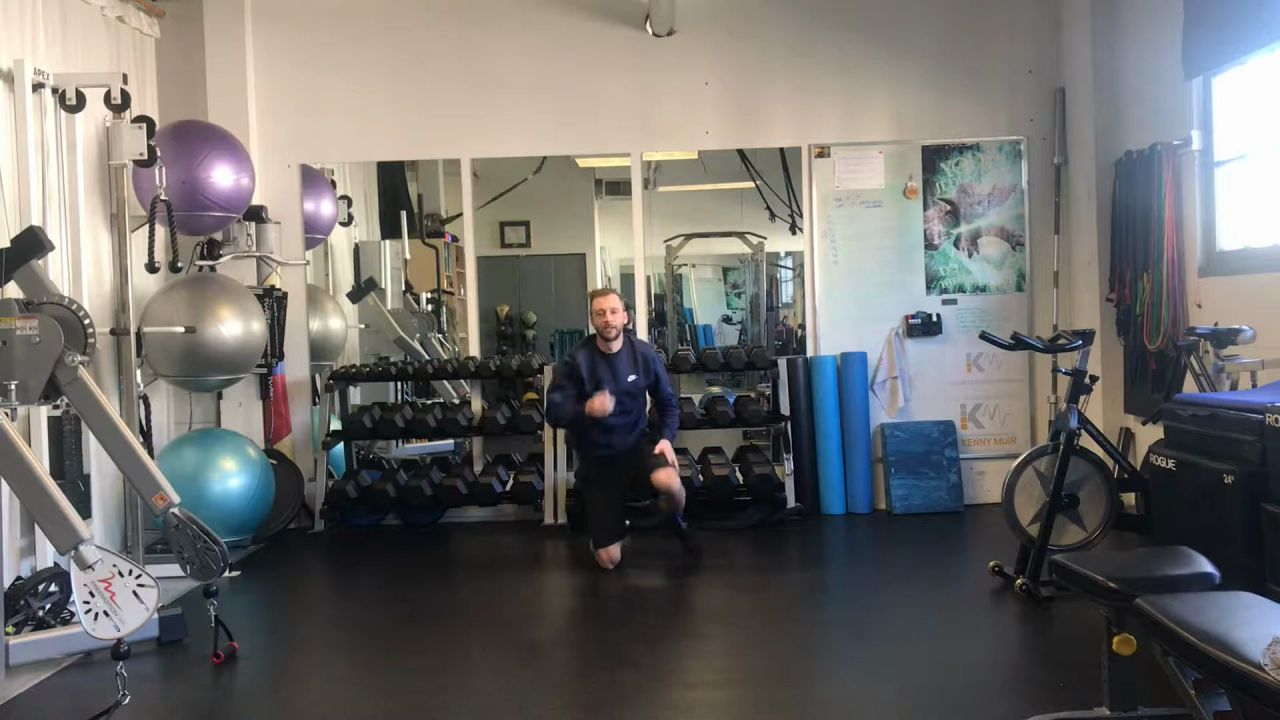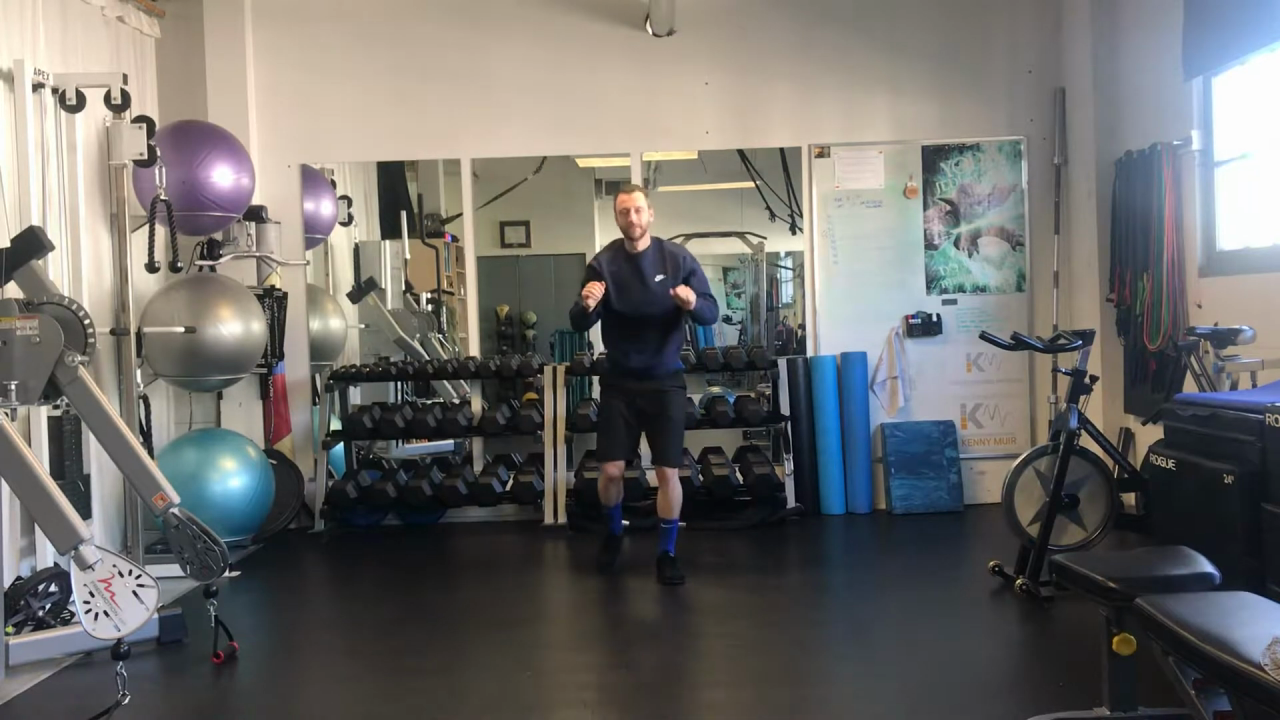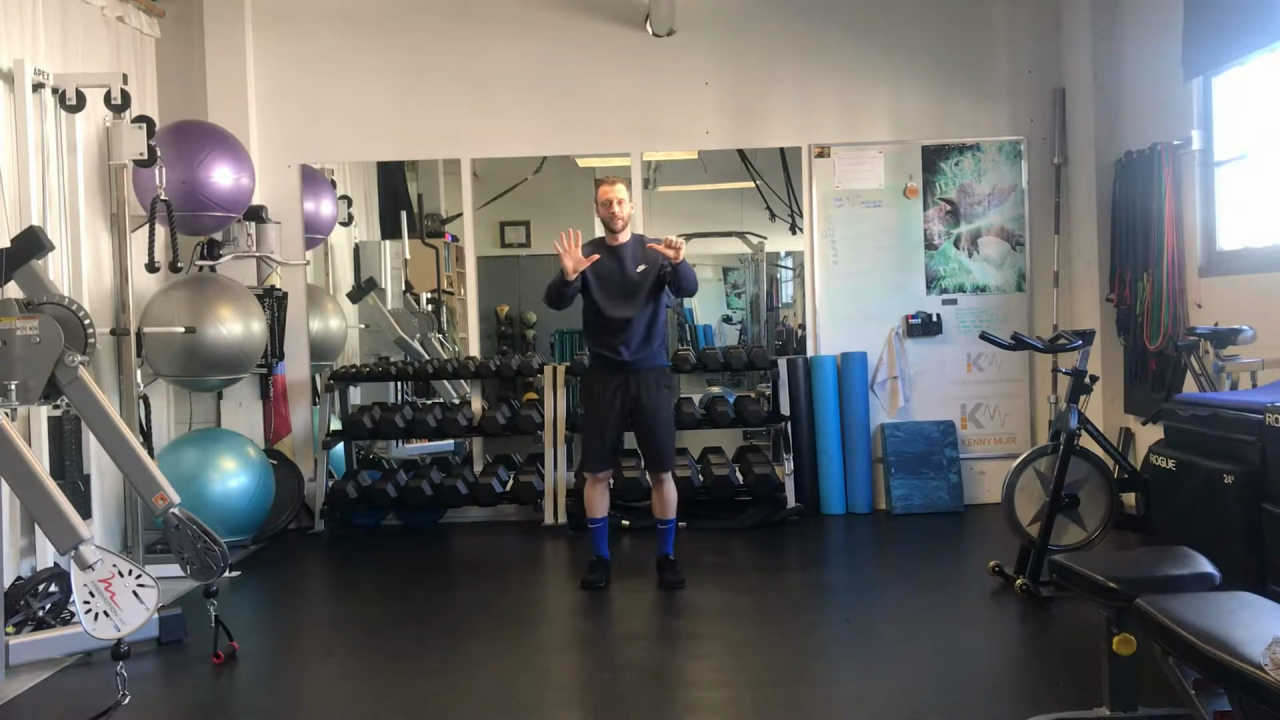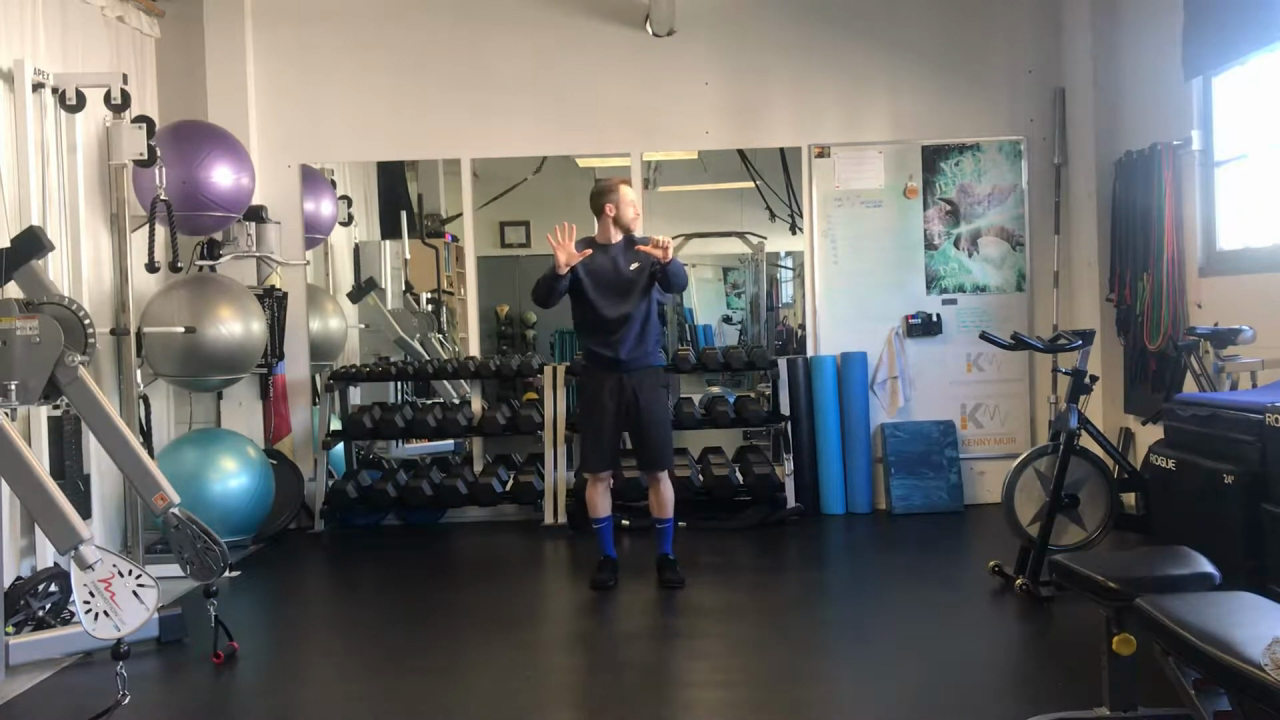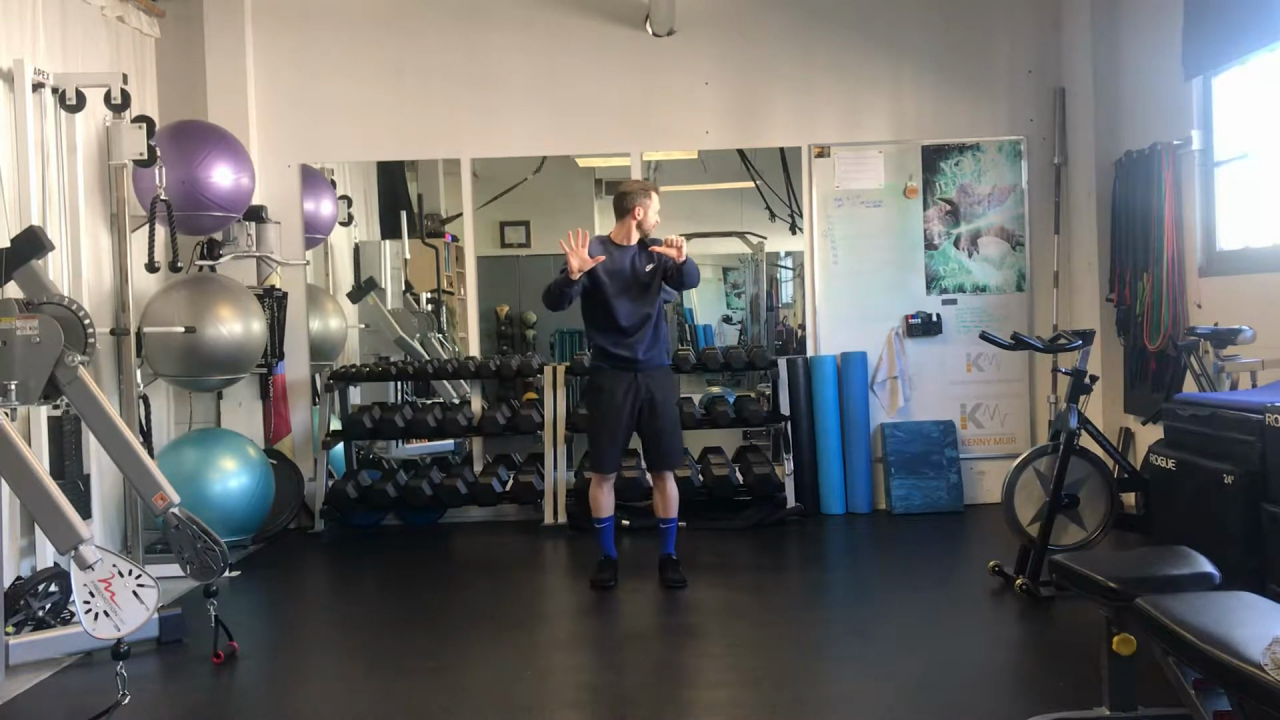
dt=1s
person 1, frame 1
left shoulder: (644, 354)
right shoulder: (576, 361)
left elbow: (667, 403)
right elbow: (555, 413)
left wrist: (666, 438)
right wrist: (586, 409)
left hip: (637, 446)
right hip: (598, 459)
left knee: (669, 482)
right knee: (608, 560)
left ankle: (677, 521)
right ankle: (604, 530)
person 1, frame 2
left shoulder: (677, 258)
right shoulder: (603, 262)
left elbow: (711, 311)
right elbow: (579, 325)
left wrist: (693, 302)
right wrist: (586, 305)
left hip: (666, 380)
right hip: (620, 380)
left knee: (668, 472)
right knee: (611, 470)
left ankle: (667, 554)
right ankle: (613, 534)
person 1, frame 3
left shoulder: (654, 250)
right shoulder: (587, 253)
left elbow: (687, 289)
right elbow: (555, 302)
left wrist: (678, 263)
right wrist: (568, 275)
left hip: (651, 373)
right hip: (604, 375)
left knee: (661, 472)
right knee: (597, 473)
left ankle: (666, 556)
right ankle: (599, 557)
person 1, frame 4
left shoulder: (643, 250)
right shoulder: (580, 253)
left elbow: (678, 285)
right elbow: (543, 299)
left wrist: (667, 260)
right wrist: (559, 269)
left hip: (646, 373)
right hip: (600, 376)
left knee: (658, 471)
right knee: (598, 473)
left ankle: (666, 556)
right ankle: (607, 557)
person 1, frame 5
left shoulder: (655, 251)
right shoulder: (593, 252)
left elbow: (689, 282)
right elbow: (554, 302)
left wrist: (681, 260)
right wrist: (572, 274)
left hip: (655, 373)
right hip: (610, 376)
left knee: (664, 470)
right knee: (603, 473)
left ankle: (668, 555)
right ankle: (607, 556)
